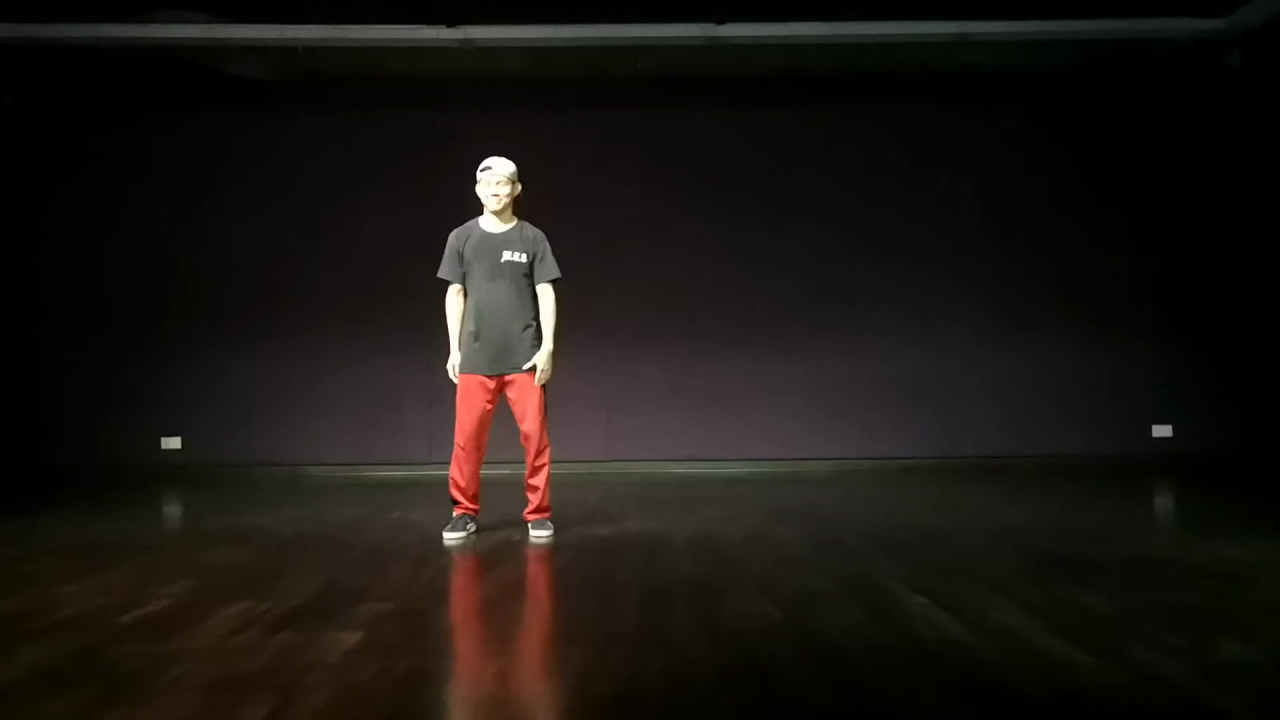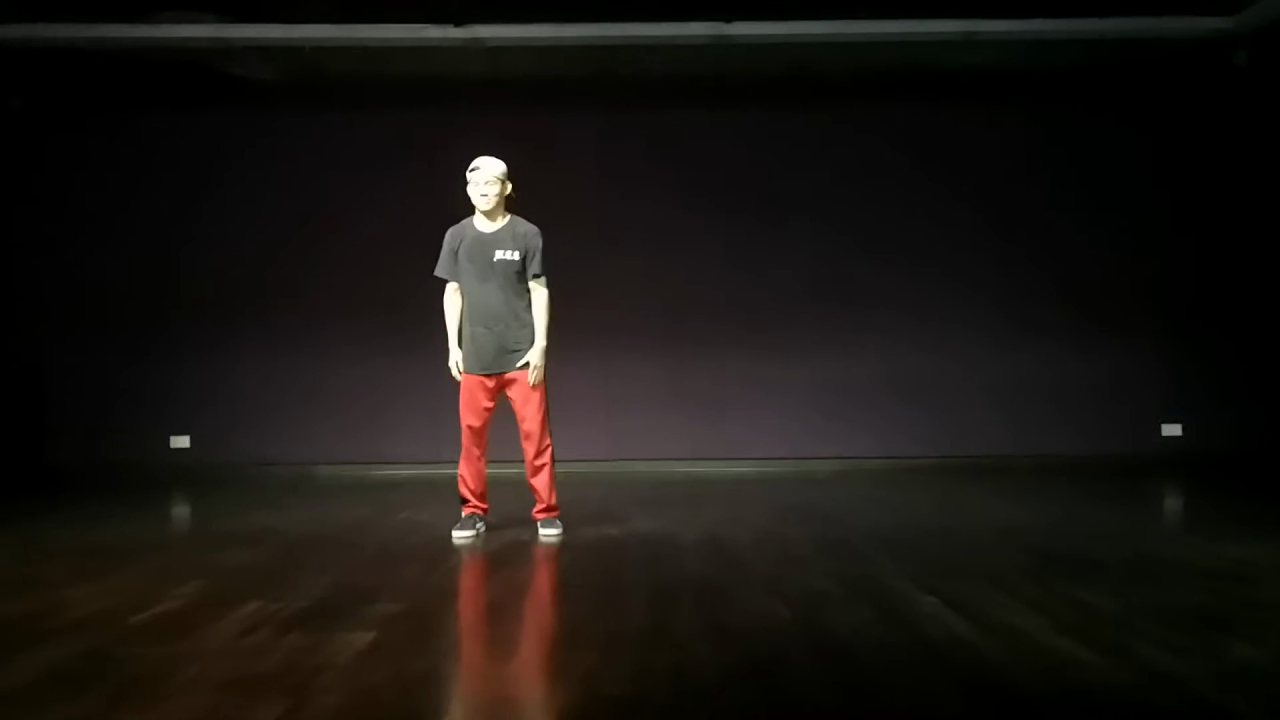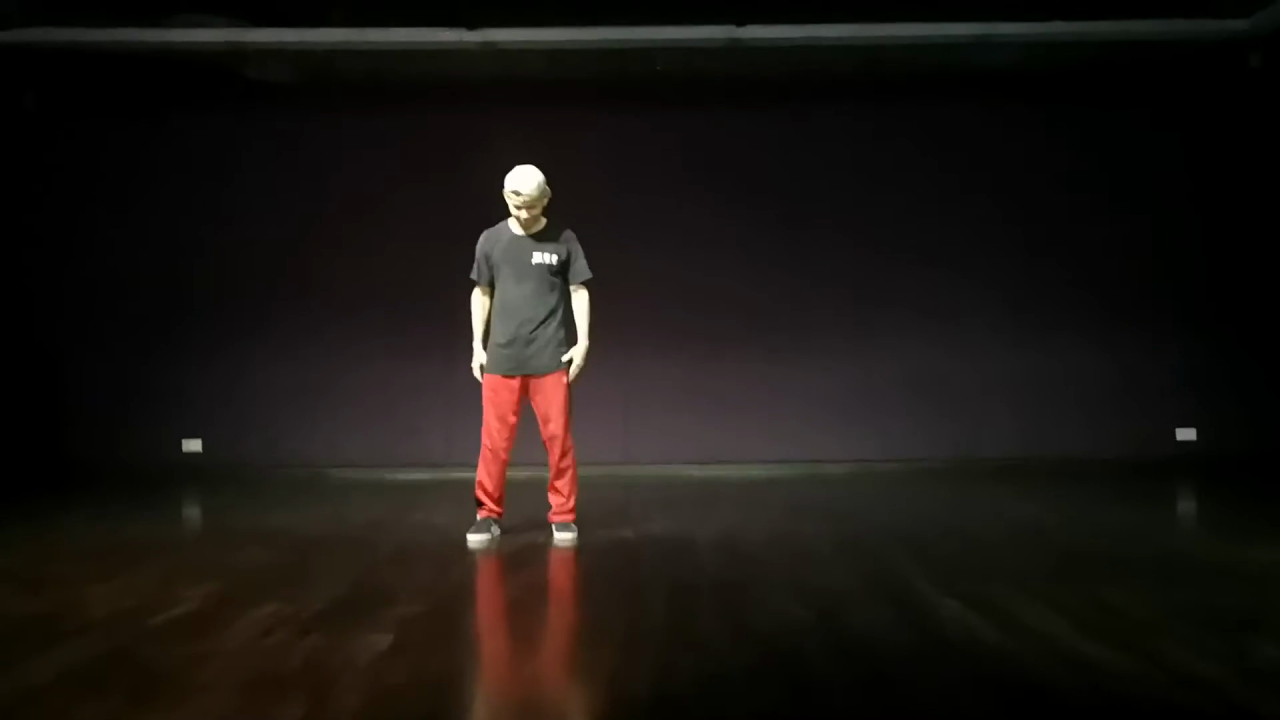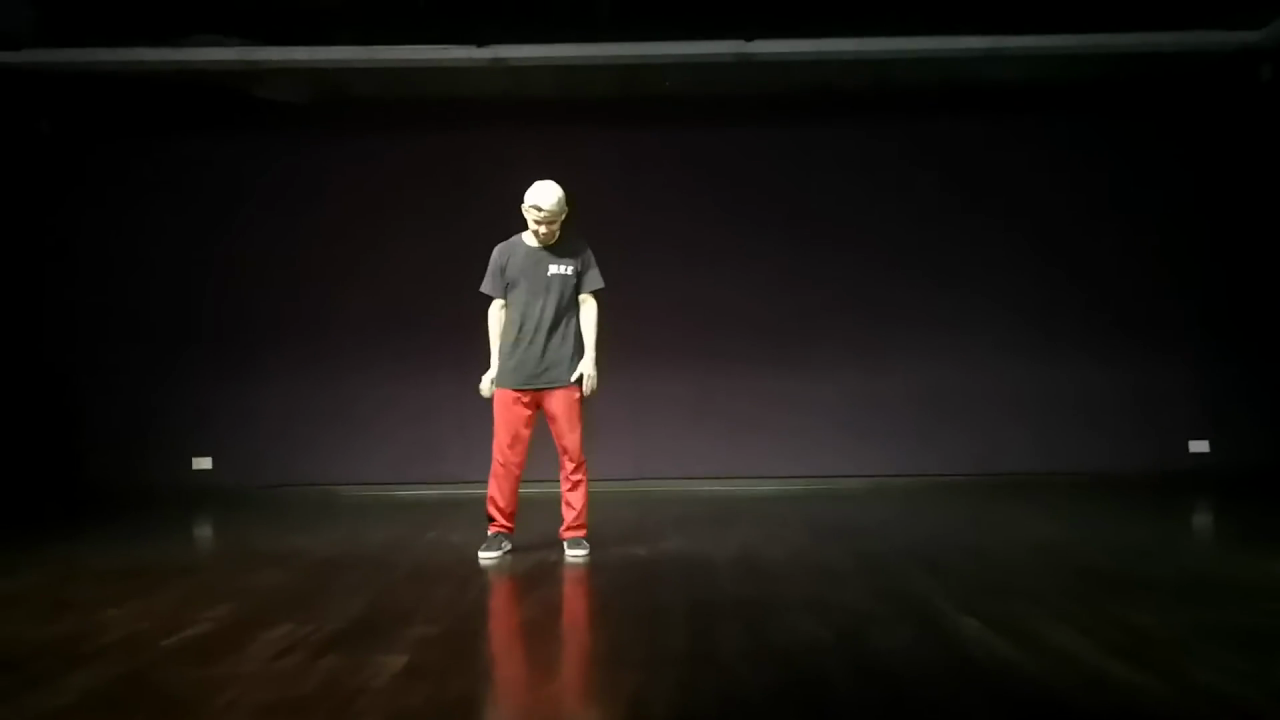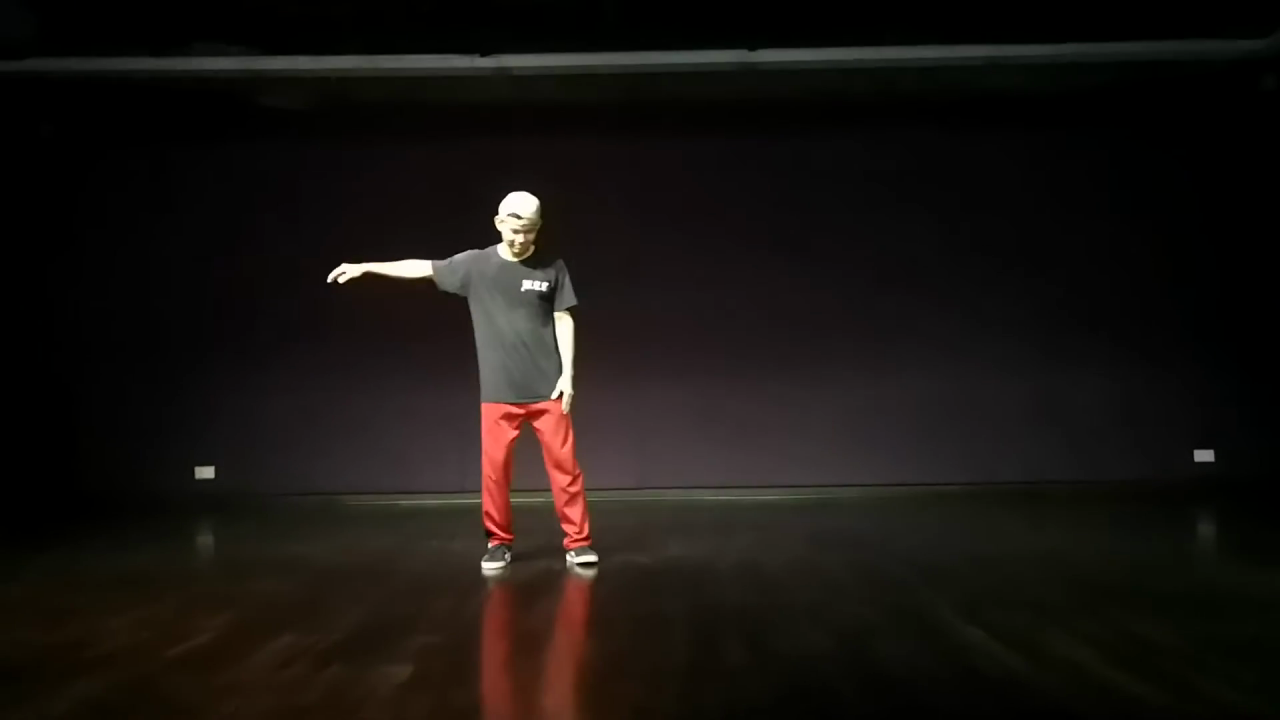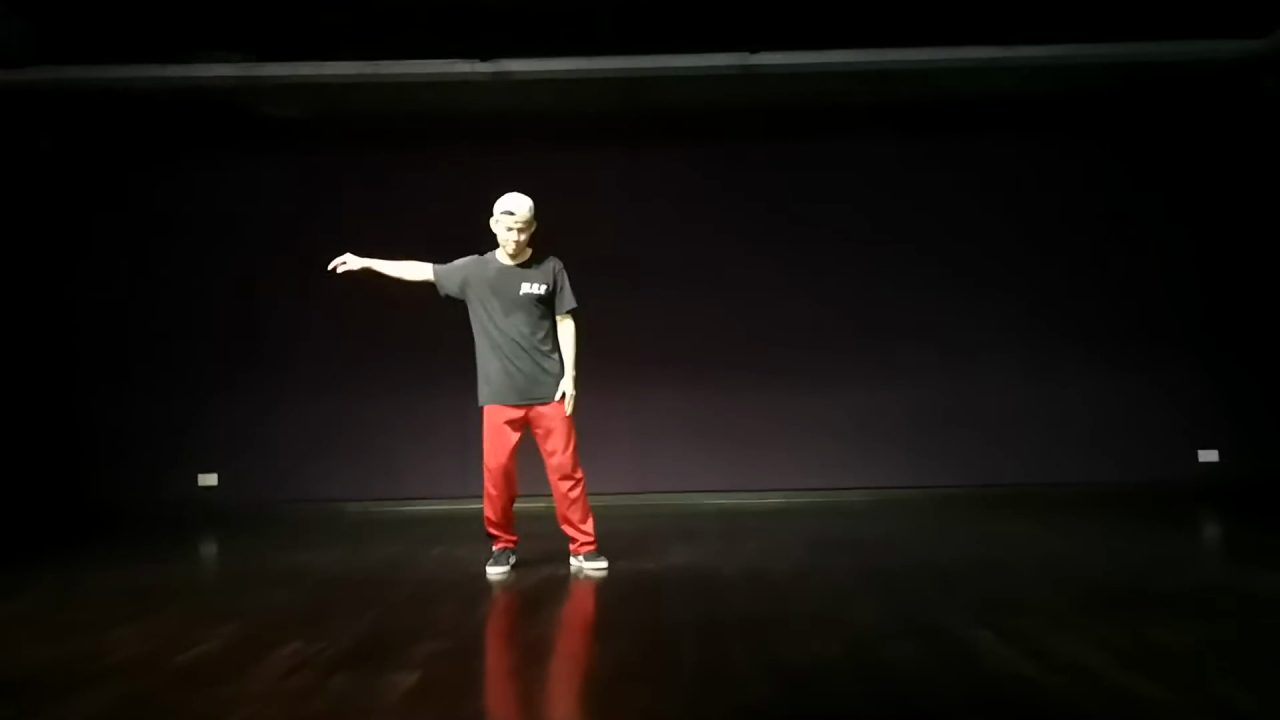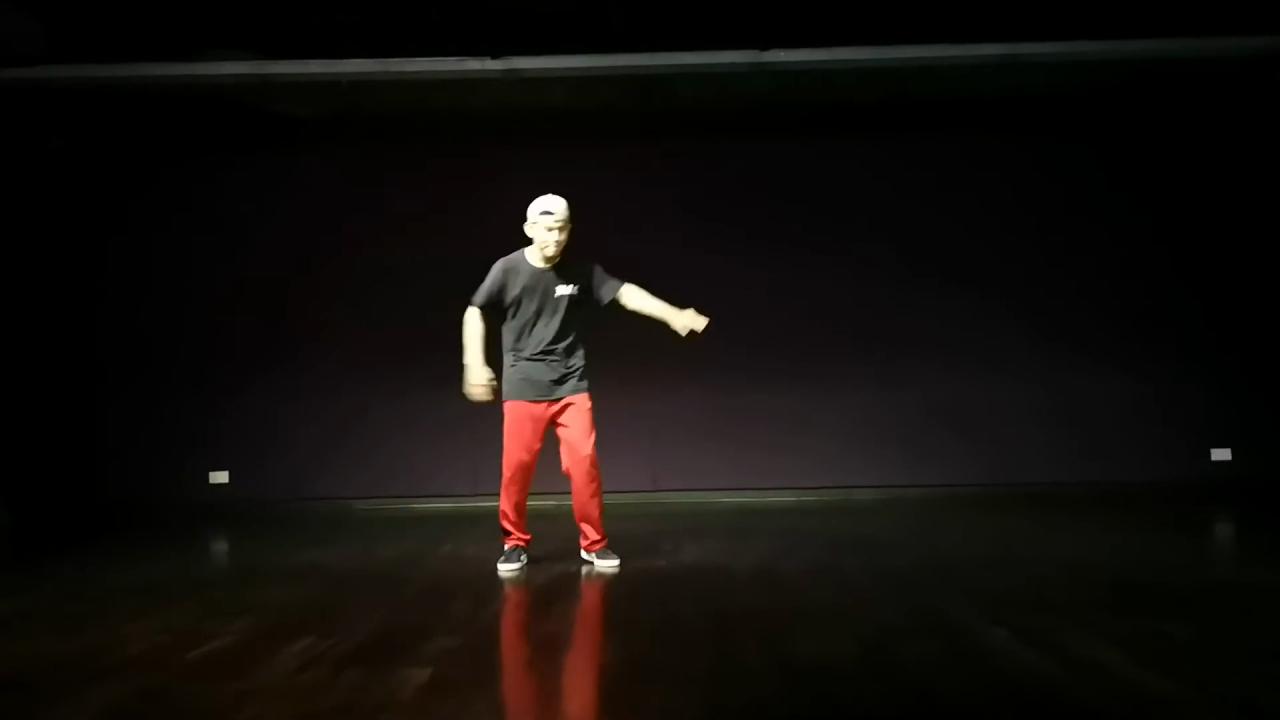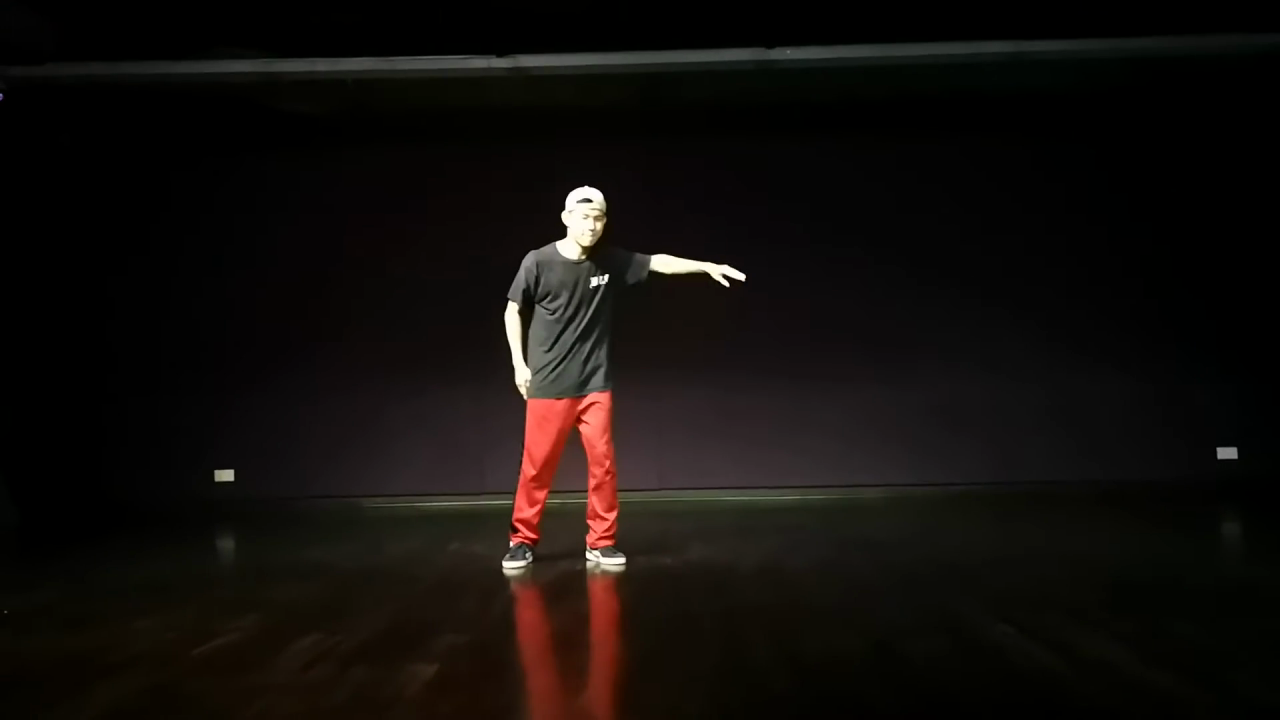
dt=0.5s
person 1, frame 1
left shoulder: (532, 238)
right shoulder: (461, 238)
left elbow: (545, 294)
right elbow: (455, 294)
left wrist: (547, 346)
right wrist: (454, 348)
left hip: (524, 356)
right hip: (475, 357)
left knee: (534, 437)
right knee: (467, 438)
left ankle: (538, 513)
right ankle: (464, 512)
person 1, frame 2
left shoulder: (526, 234)
right shoulder: (457, 236)
left elbow: (539, 289)
right elbow: (452, 292)
left wrist: (540, 344)
right wrist: (453, 345)
left hip: (521, 353)
right hip: (476, 355)
left knee: (535, 434)
right knee: (471, 435)
left ankle: (546, 511)
right ankle: (474, 511)
person 1, frame 3
left shoulder: (563, 239)
right shoulder: (491, 240)
left elbow: (578, 291)
right elbow: (481, 293)
left wrist: (583, 341)
right wrist: (477, 346)
left hip: (550, 357)
right hip: (501, 358)
left knee: (557, 438)
right knee: (494, 440)
left ankle: (563, 514)
right ankle: (489, 514)
person 1, frame 4
left shoulder: (578, 252)
right shoulder: (505, 253)
left elbow: (587, 303)
right elbow: (498, 308)
left wrist: (589, 356)
right wrist: (494, 363)
left hip: (562, 372)
right hip: (514, 373)
left knee: (571, 453)
right knee: (506, 454)
left ankle: (574, 531)
right ankle: (499, 530)
person 1, frame 5
left shoulder: (553, 267)
right shoulder: (474, 264)
left elbow: (564, 320)
right elbow: (421, 268)
left wrist: (568, 373)
right wrist: (365, 266)
left hip: (546, 386)
right hip: (500, 388)
left knee: (563, 463)
right knee: (495, 468)
left ankle: (577, 541)
right ankle: (499, 542)
person 1, frame 6
left shoulder: (550, 268)
right shoulder: (473, 270)
left elbow: (565, 322)
right elbow: (421, 271)
left wrist: (569, 375)
right wrist: (365, 261)
left hip: (548, 389)
right hip: (500, 393)
left knee: (565, 468)
right knee: (497, 471)
left ankle: (583, 546)
right ankle: (503, 545)
person 1, frame 7
left shoulder: (579, 269)
right shoulder: (506, 269)
left elbow: (624, 292)
right elbow: (474, 312)
left wrist: (672, 313)
right wrist: (474, 363)
left hip: (569, 385)
right hip: (522, 386)
left knee: (583, 463)
right knee: (516, 468)
left ankle: (594, 543)
right ankle: (514, 543)
person 1, frame 8
left shoulder: (611, 260)
right shoulder: (538, 262)
left elbow: (656, 262)
right elbow: (513, 311)
left wrist: (707, 266)
right wrist: (519, 363)
left hip: (594, 383)
right hip: (548, 384)
left knee: (602, 463)
right knee: (537, 465)
left ankle: (601, 541)
right ankle: (522, 540)
